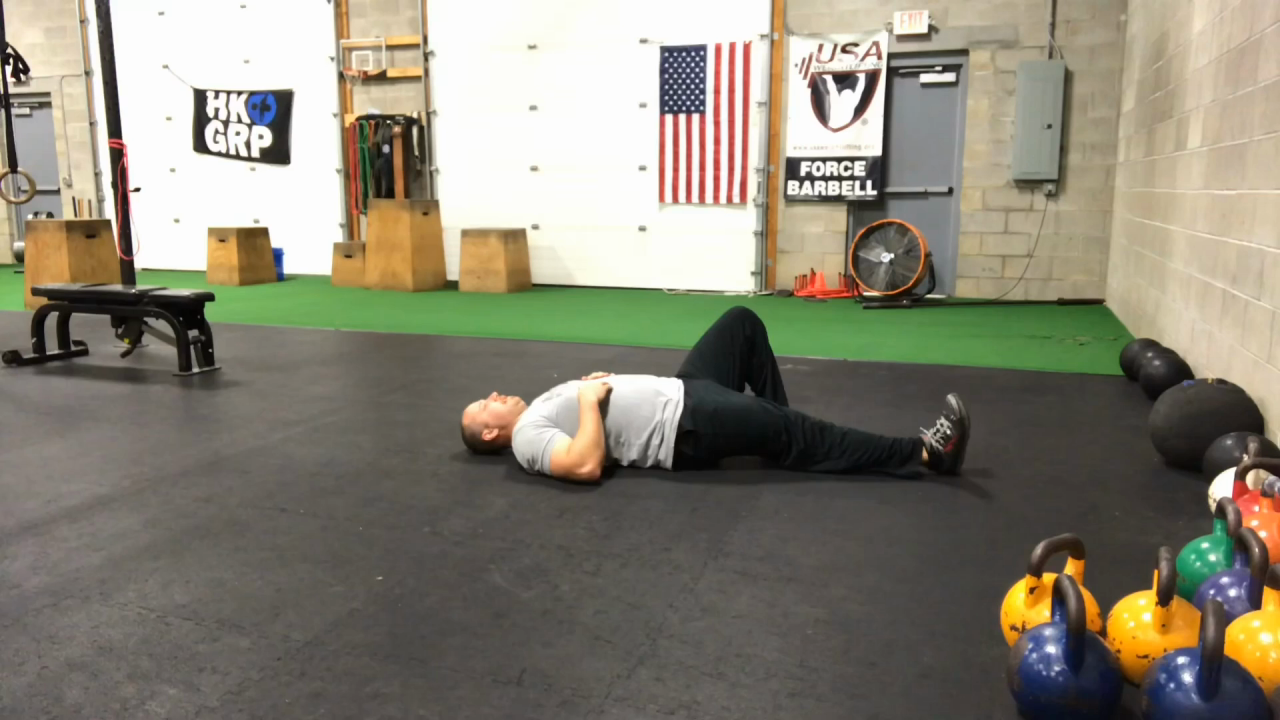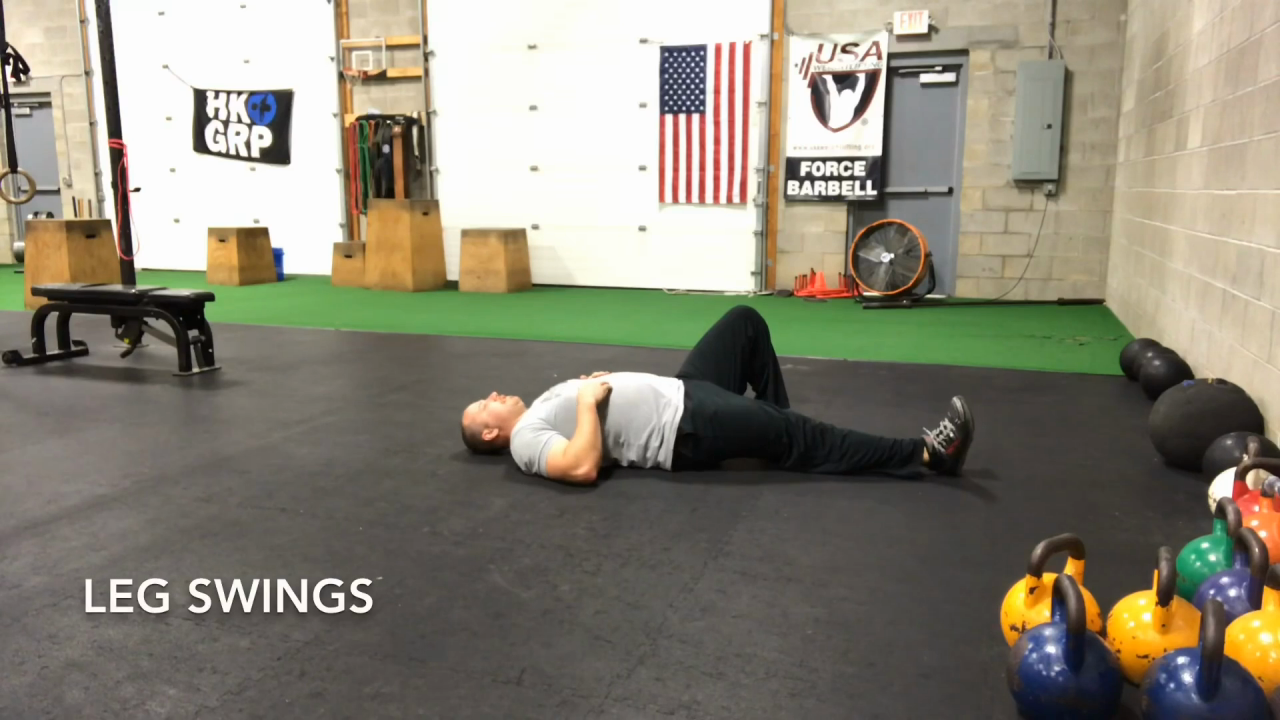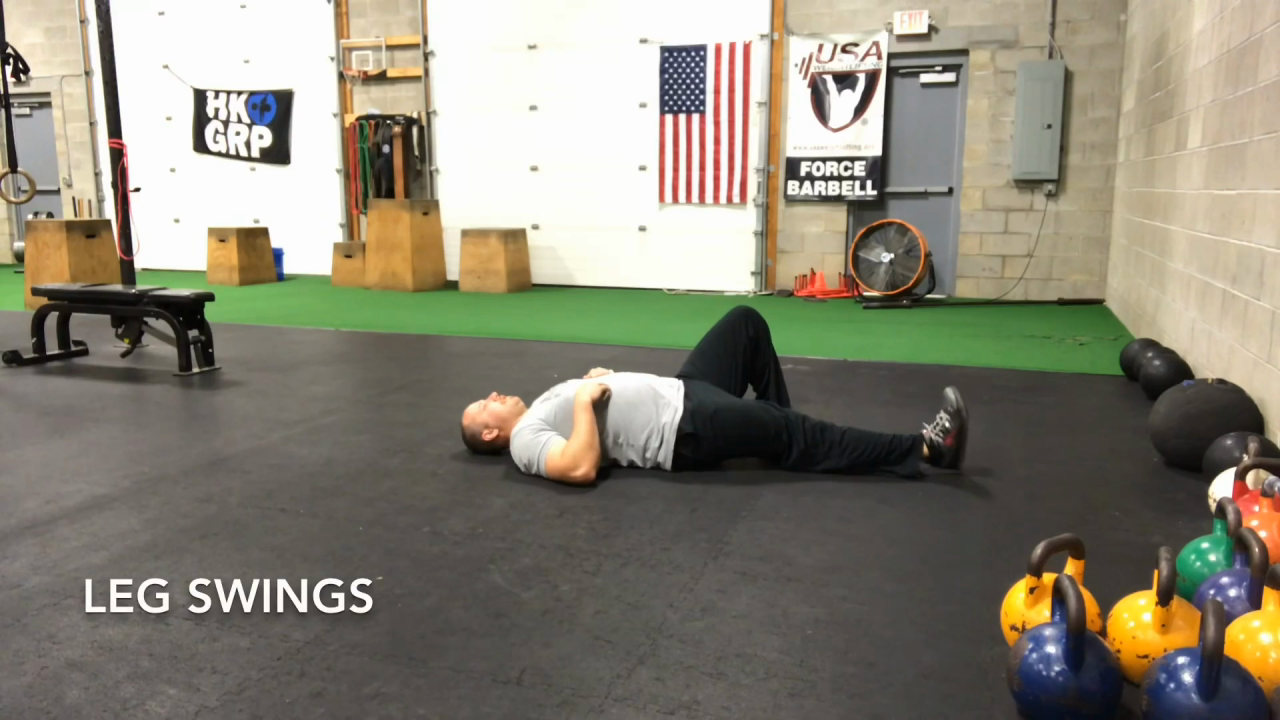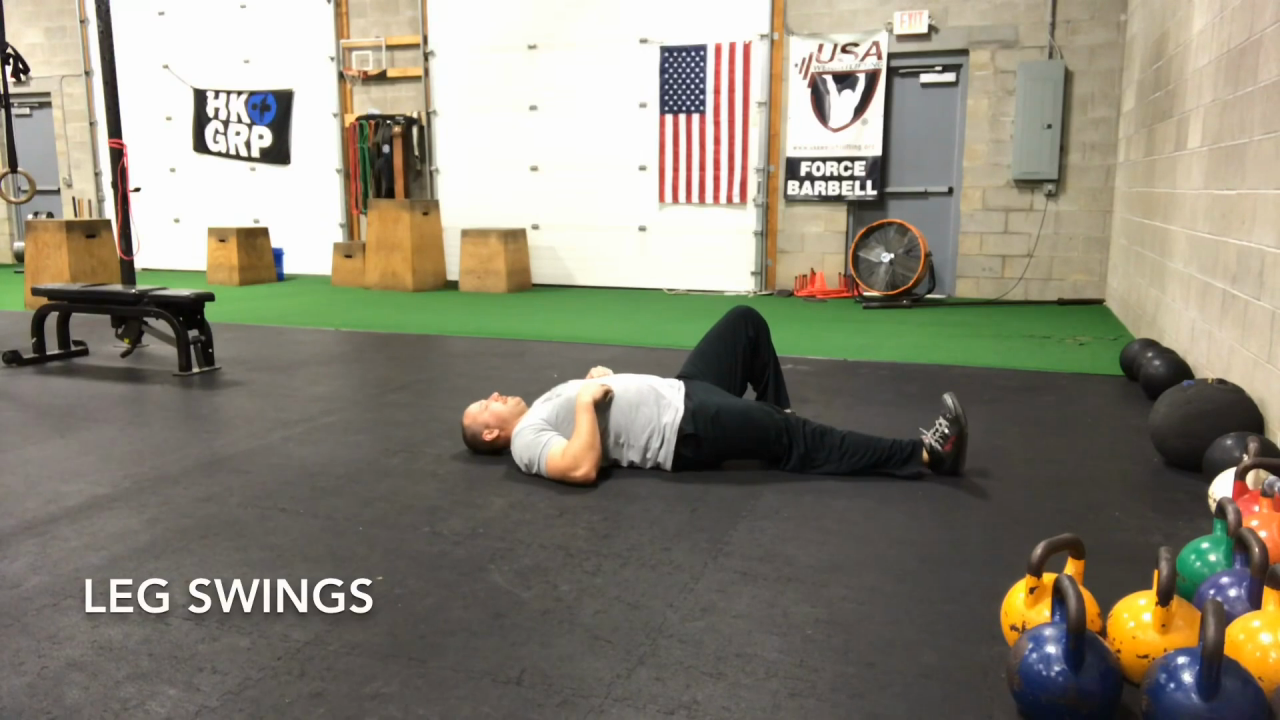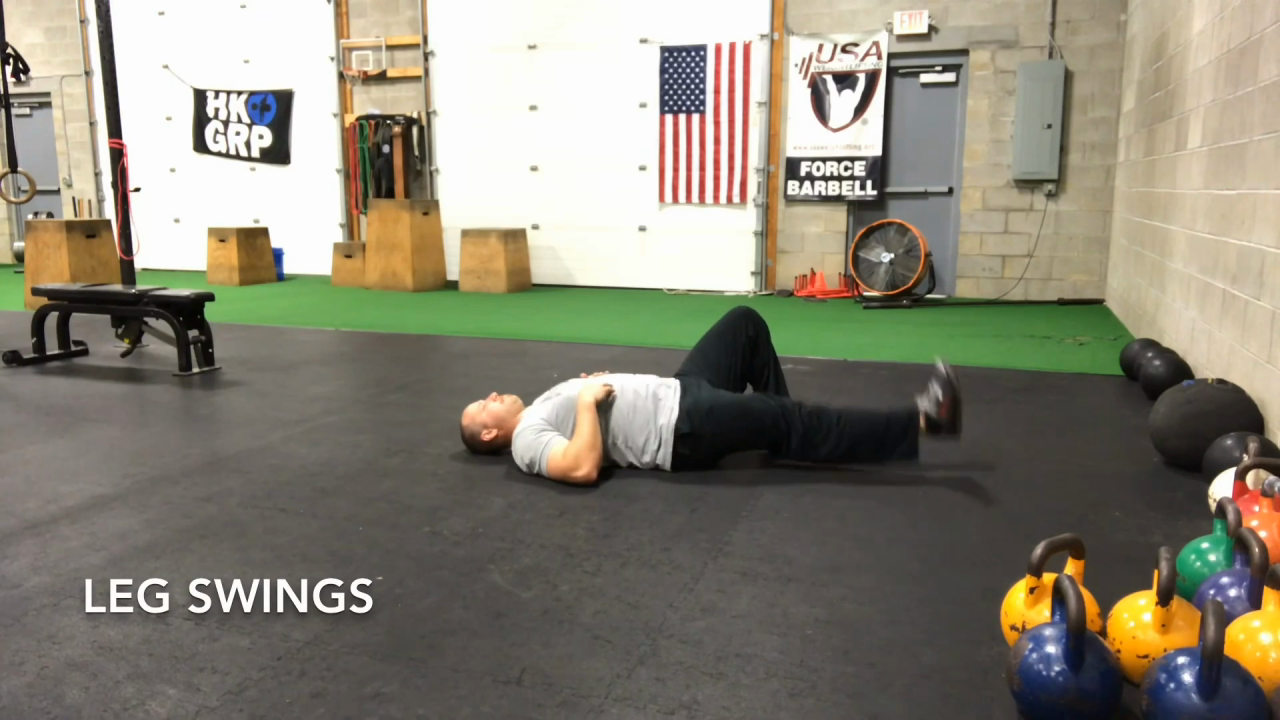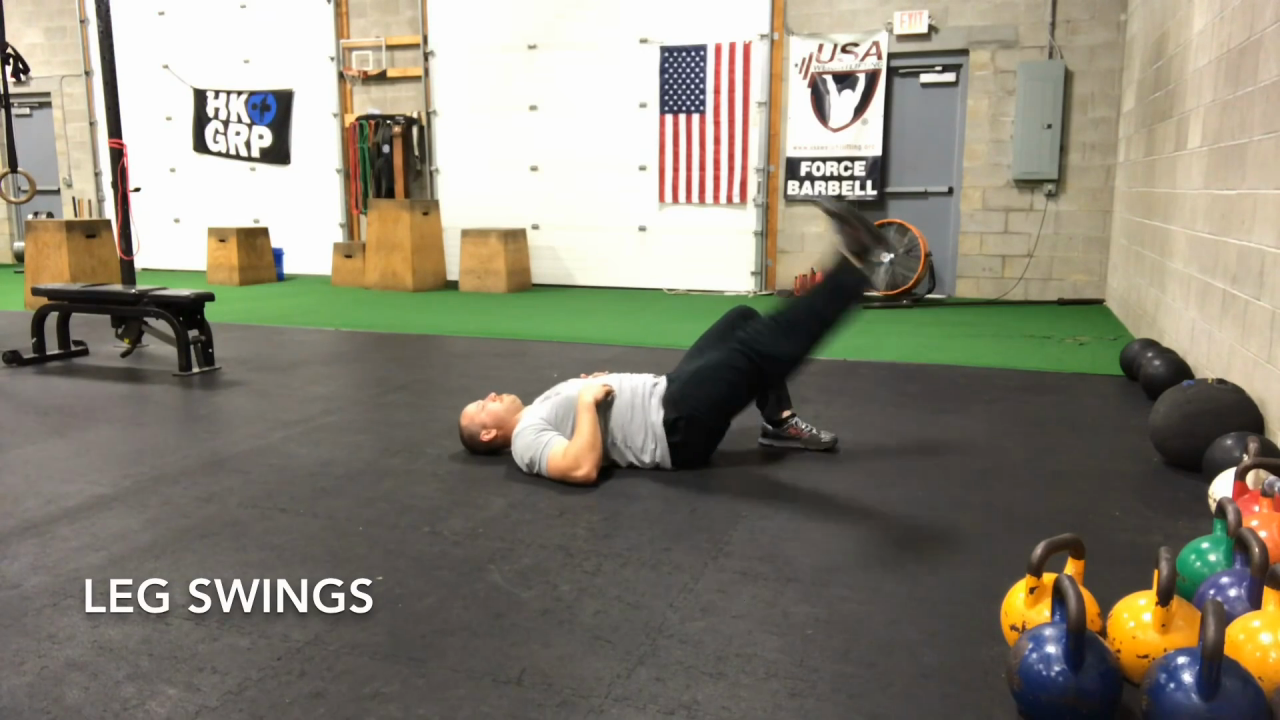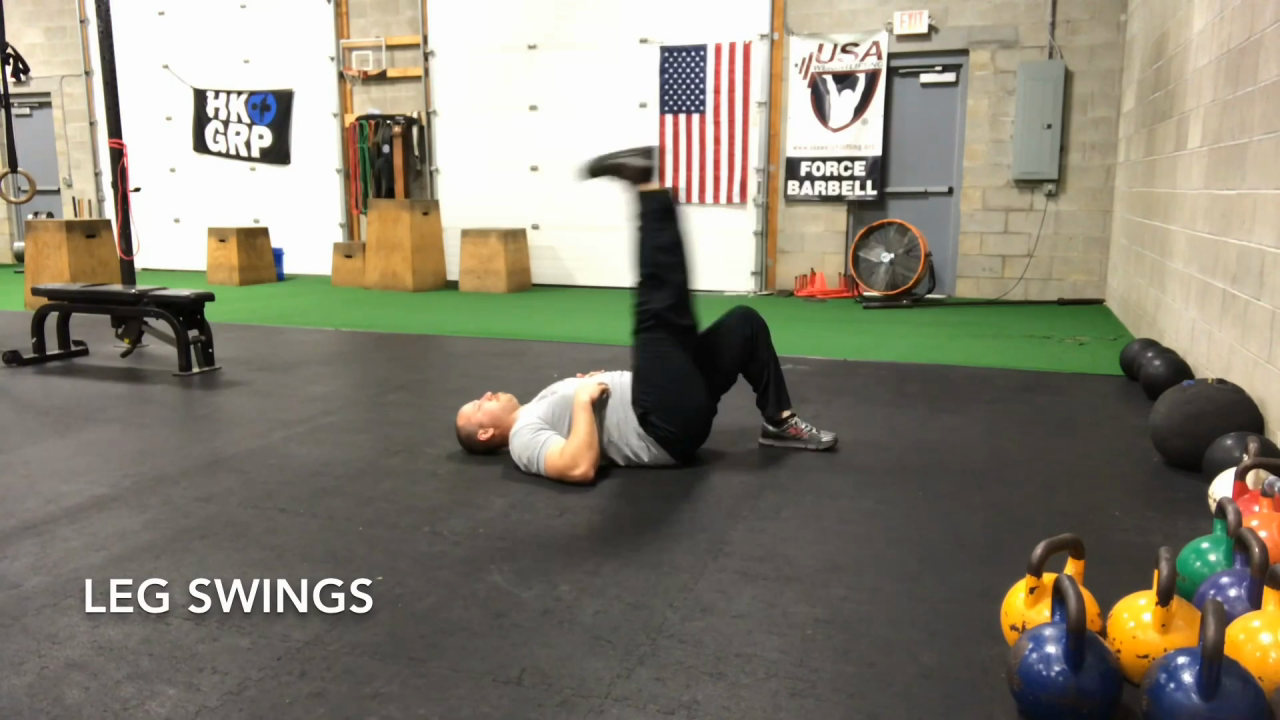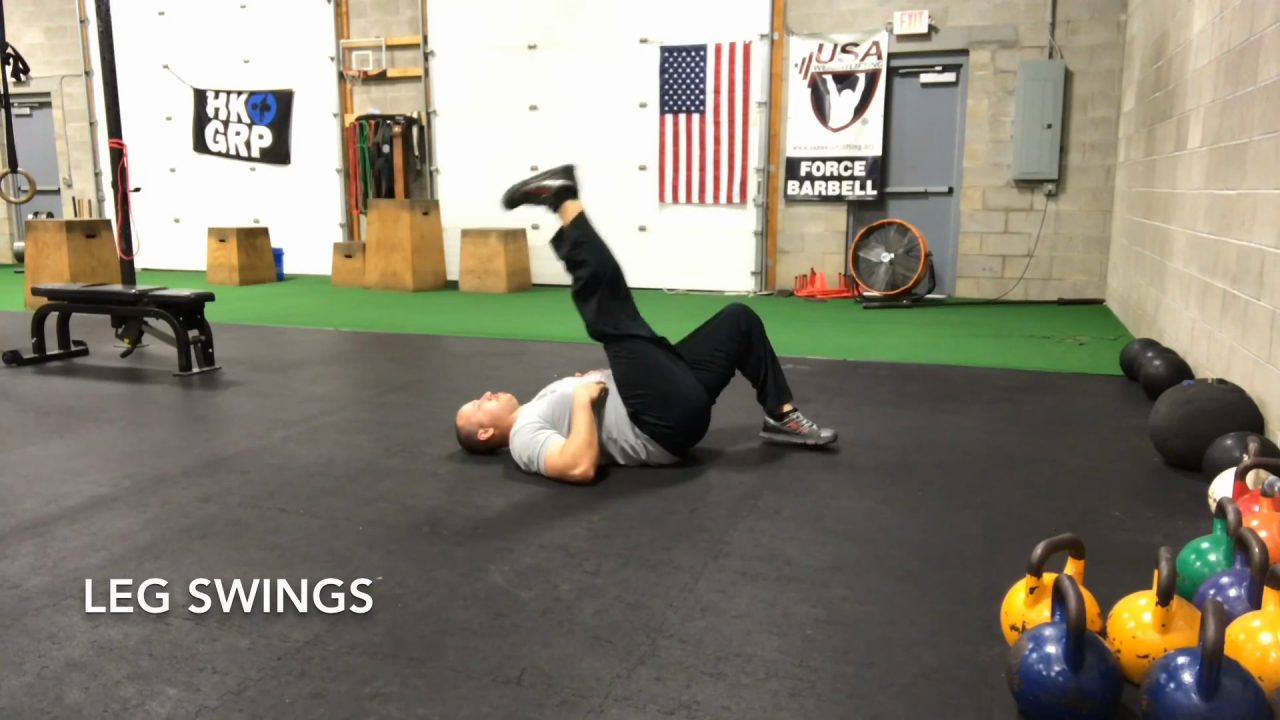
dt=0.3s
person 1, frame 1
left shoulder: (541, 409)
right shoulder: (528, 440)
right elbow: (588, 466)
left wrist: (593, 384)
right wrist: (590, 400)
left hip: (680, 393)
right hip: (686, 431)
left knee: (742, 323)
right knee: (797, 437)
left ankle: (775, 419)
right ankle: (925, 453)
person 1, frame 2
left shoulder: (541, 409)
right shoulder: (526, 441)
right elbow: (584, 468)
left wrist: (594, 383)
right wrist: (588, 401)
left hip: (681, 393)
right hip: (685, 432)
left knee: (745, 322)
right knee: (796, 438)
left ankle: (775, 419)
right ankle: (925, 454)
person 1, frame 3
left shoulder: (542, 408)
right shoulder: (526, 441)
right elbow: (582, 468)
left wrist: (595, 380)
right wrist: (584, 401)
left hip: (681, 392)
right hip: (685, 432)
left knee: (746, 322)
right knee: (799, 439)
left ankle: (777, 414)
right ankle: (926, 448)
person 1, frame 4
left shoulder: (544, 408)
right shoulder: (527, 440)
right elbow: (583, 468)
left wrist: (597, 378)
right wrist: (586, 400)
left hip: (681, 393)
right hip: (686, 432)
left knee: (745, 322)
right knee: (796, 441)
left ankle: (777, 414)
right ankle: (926, 455)
person 1, frame 5
left shoulder: (541, 410)
right shoulder: (527, 439)
right elbow: (583, 468)
left wrist: (594, 385)
right wrist: (587, 401)
left hip: (679, 393)
right hip: (683, 431)
left knee: (744, 322)
right knee: (788, 418)
left ankle: (785, 428)
right ankle: (919, 422)
person 1, frame 6
left shoulder: (539, 409)
right shoulder: (527, 440)
right elbow: (583, 468)
left wrist: (591, 384)
right wrist: (588, 401)
left hip: (661, 392)
right hip: (676, 429)
left knee: (744, 322)
right knee: (751, 348)
left ankle: (782, 424)
right ankle: (850, 262)
person 1, frame 7
left shoulder: (538, 410)
right shoulder: (524, 439)
right elbow: (581, 468)
left wrist: (594, 383)
right wrist: (584, 400)
left hip: (678, 410)
right hip: (672, 425)
left knee: (744, 322)
right knee: (660, 314)
left ankle: (780, 422)
person 1, frame 8
left shoulder: (535, 410)
right shoulder: (524, 438)
right elbow: (581, 468)
left wrist: (589, 384)
right wrist: (583, 400)
left hip: (677, 400)
right hip: (669, 419)
left knee: (739, 320)
right knee: (610, 316)
left ankle: (782, 416)
